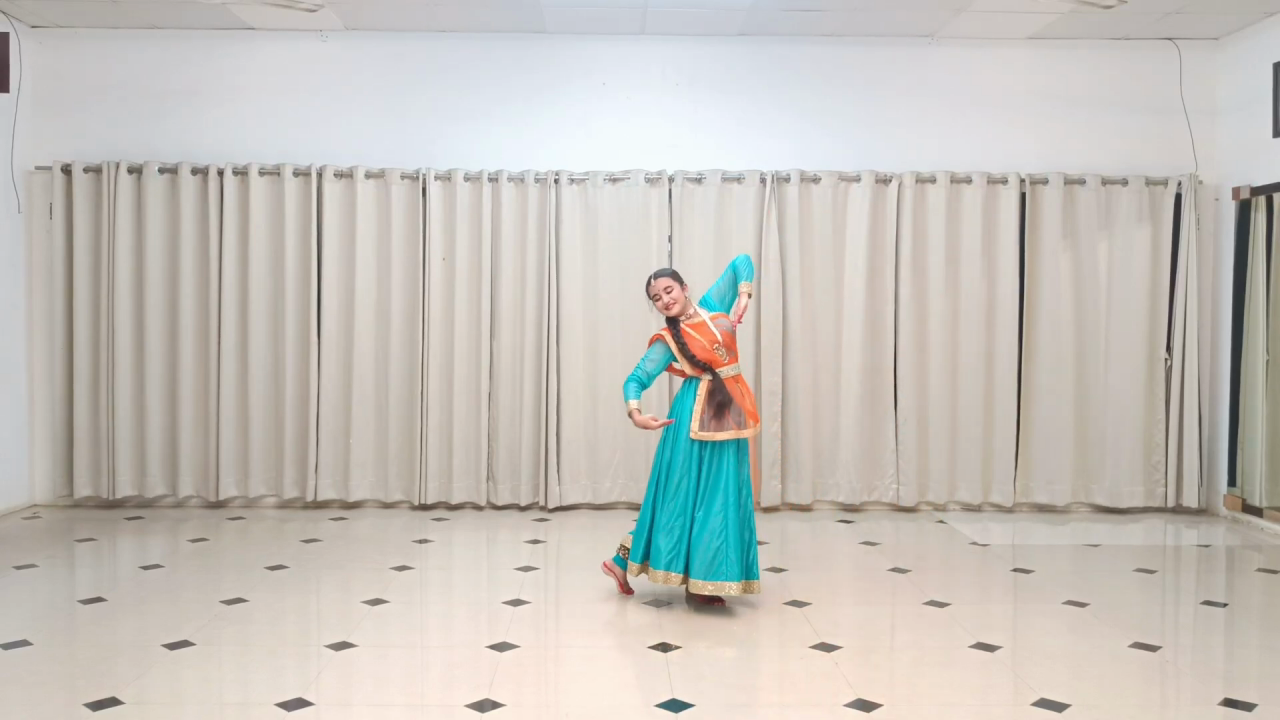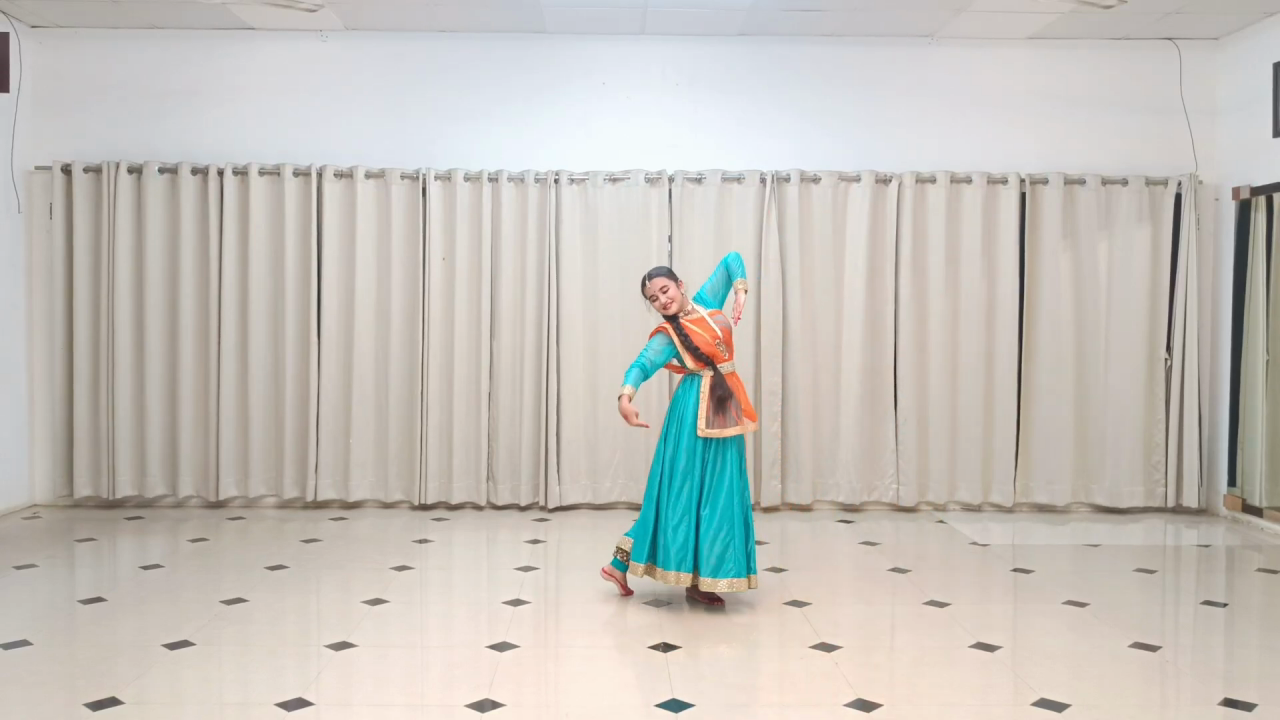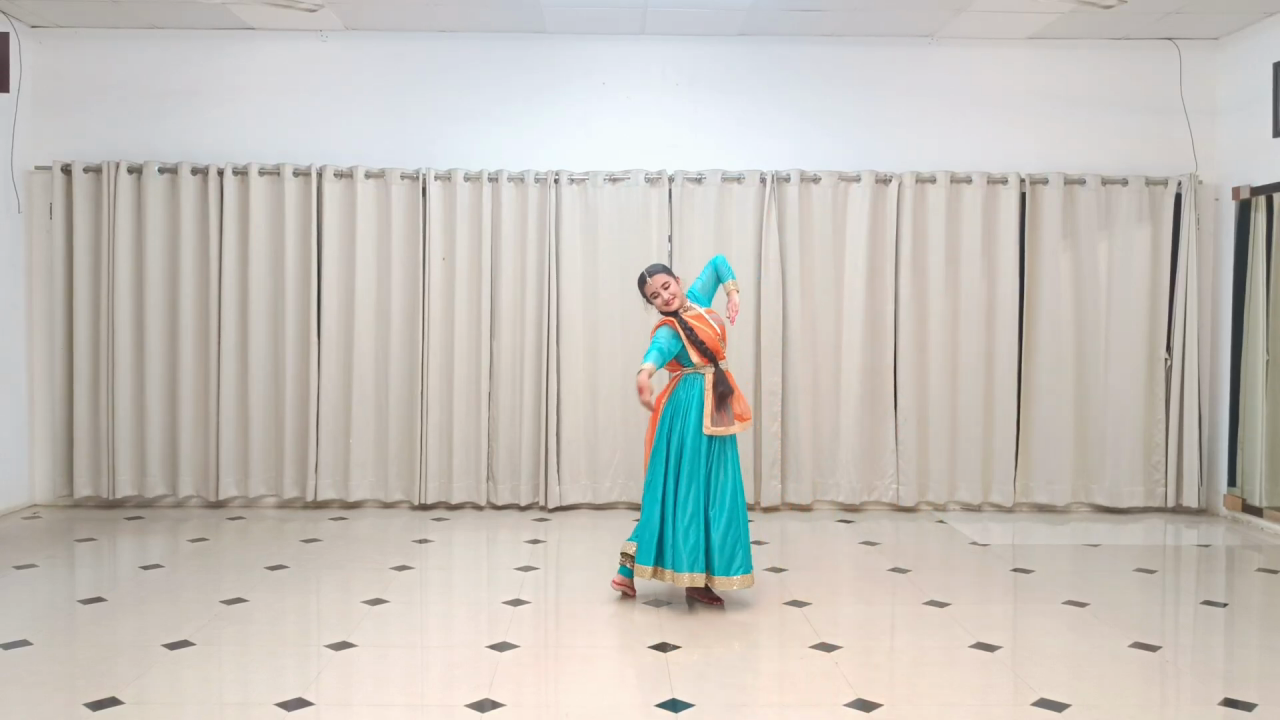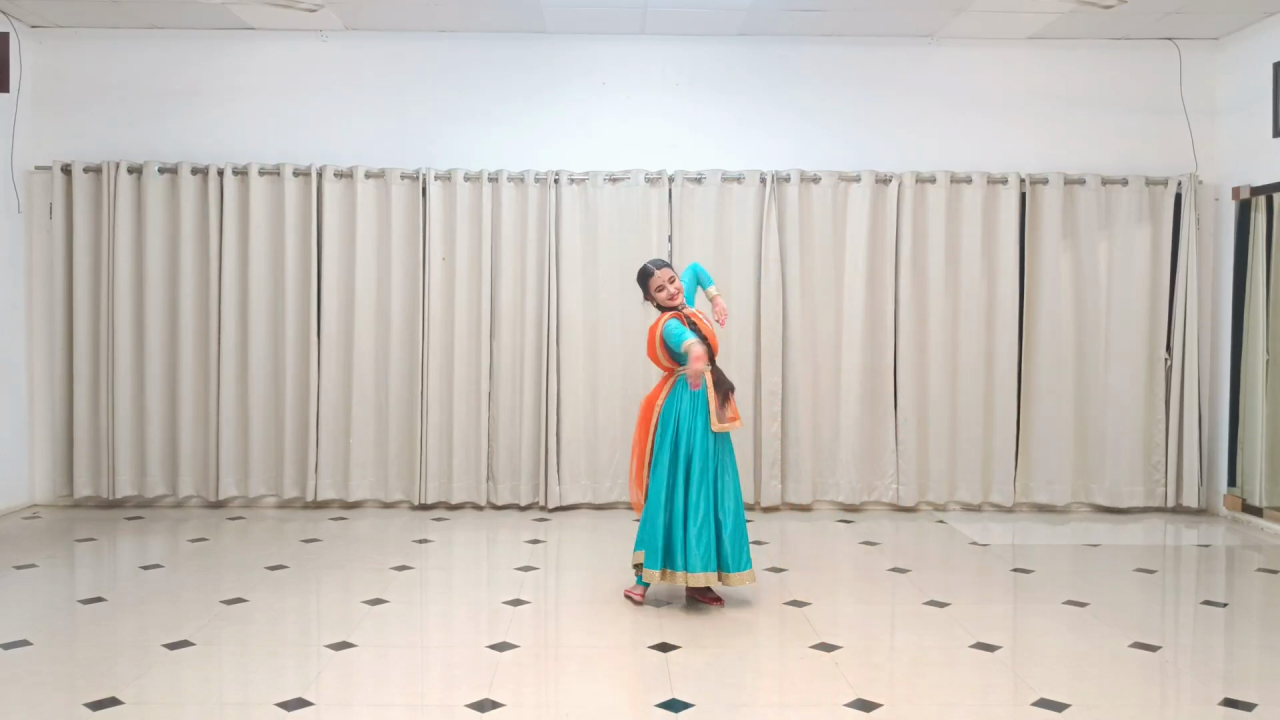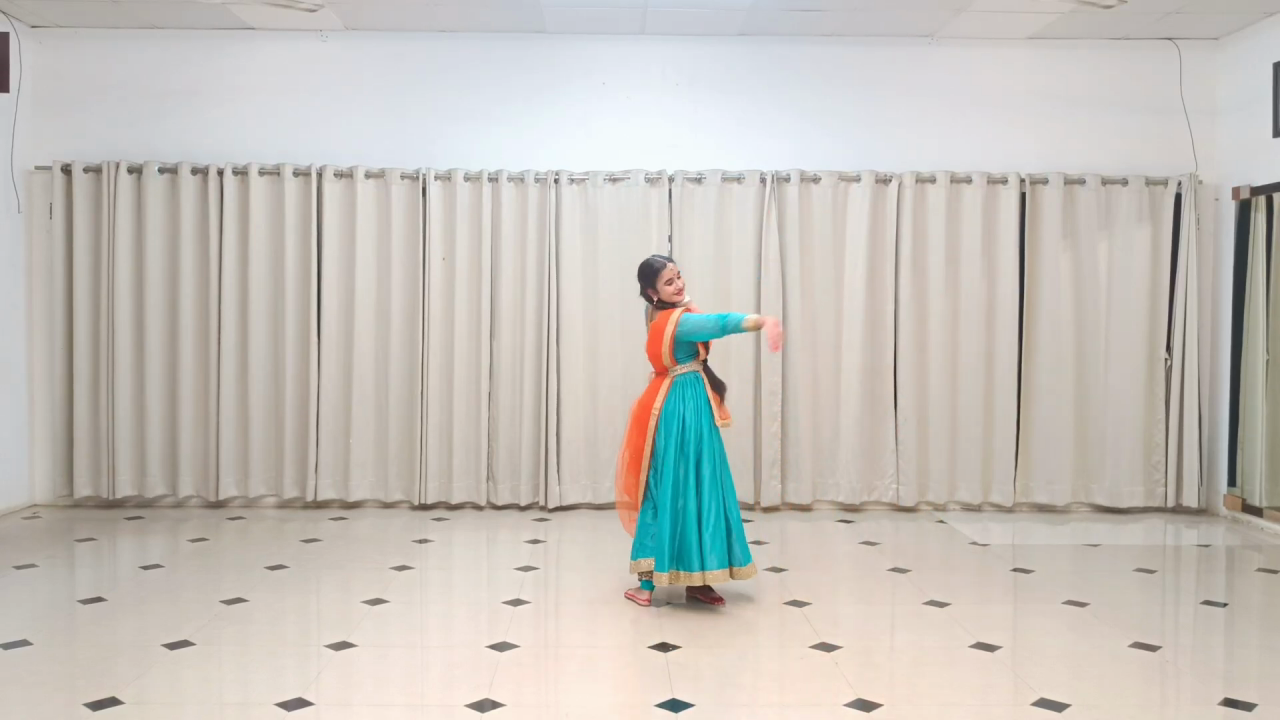
dt=0.1s
person 1, frame 1
left shoulder: (713, 304)
right shoulder: (666, 339)
left elbow: (743, 261)
right elbow: (635, 379)
left wrist: (744, 297)
right wrist: (634, 410)
left hip: (730, 410)
right hip: (698, 414)
left knee: (722, 496)
right knee: (684, 493)
left ankle: (704, 579)
right ankle: (624, 561)
person 1, frame 2
left shoulder: (706, 301)
right shoulder: (665, 334)
left elbow: (732, 258)
right elbow: (640, 366)
left wrist: (739, 295)
right wrist: (625, 396)
left hip: (722, 406)
right hip: (695, 409)
left knee: (717, 494)
right knee: (682, 489)
left ankle: (697, 577)
right ankle: (621, 565)
person 1, frame 3
left shoulder: (696, 299)
right shoulder: (668, 329)
left elbow: (717, 263)
right elbow: (654, 353)
left wrist: (732, 294)
right wrist: (644, 374)
left hip: (717, 404)
right hip: (693, 406)
left knee: (713, 493)
right knee: (683, 490)
left ankle: (697, 579)
person 1, frame 4
left shoulder: (682, 303)
right shoulder: (670, 323)
left elbow: (695, 269)
right elbow: (684, 338)
left wrist: (715, 296)
right wrist: (692, 348)
left hip: (689, 406)
right hip: (688, 407)
left knee: (701, 486)
right knee: (681, 486)
left ankle: (692, 578)
person 1, frame 5
left shoulder: (655, 311)
right shoulder: (681, 321)
right elbow: (719, 323)
right wrist: (761, 321)
left hip: (670, 402)
right hip: (683, 406)
left knee: (669, 490)
right knee: (688, 488)
left ankle: (671, 581)
right ankle: (694, 578)
